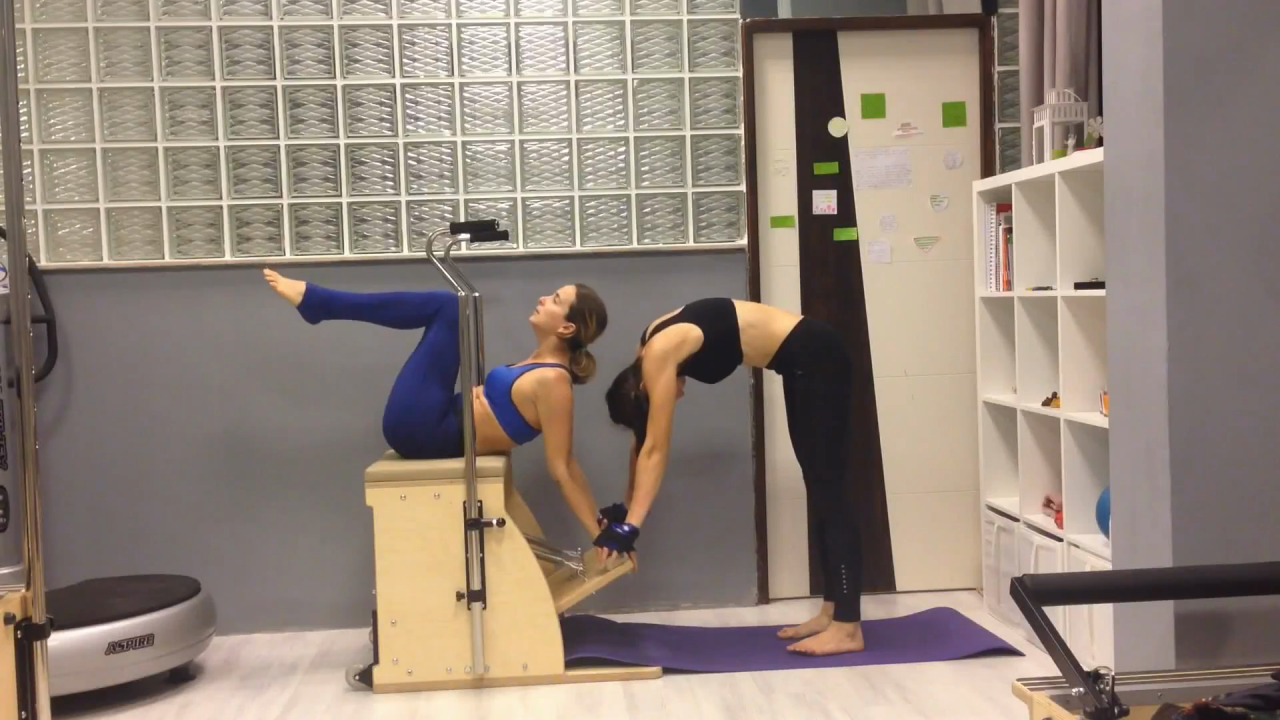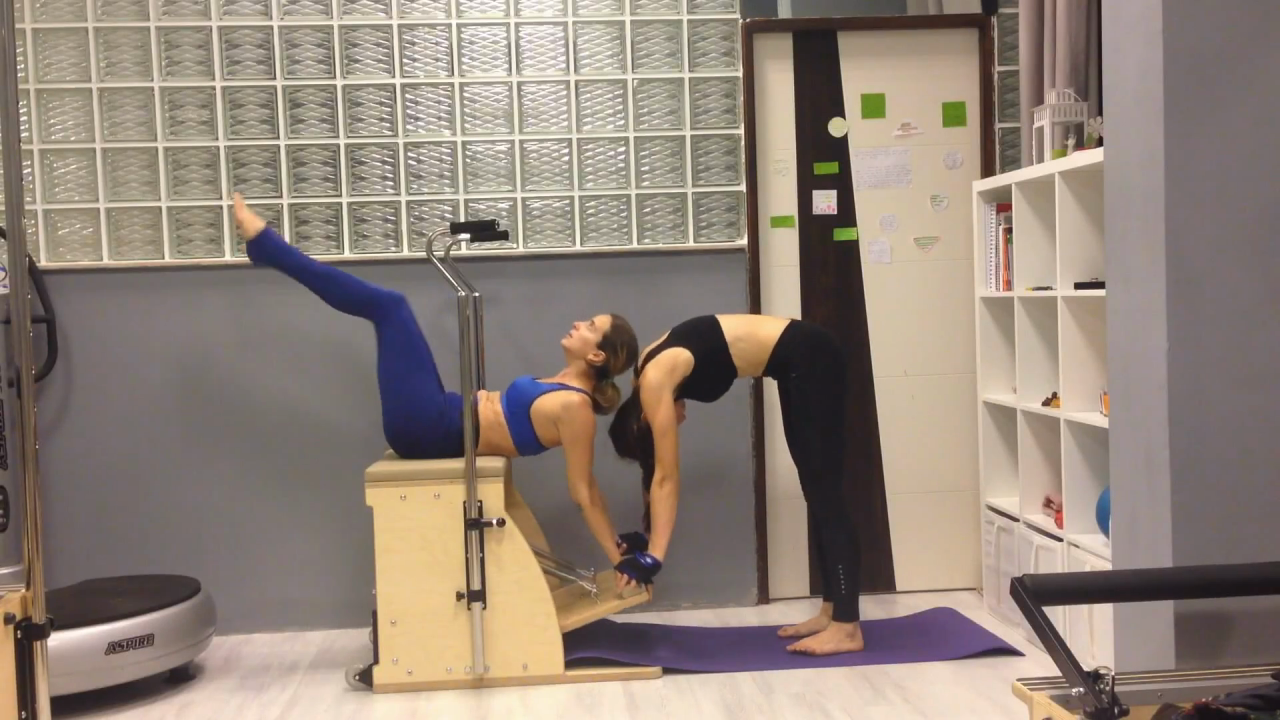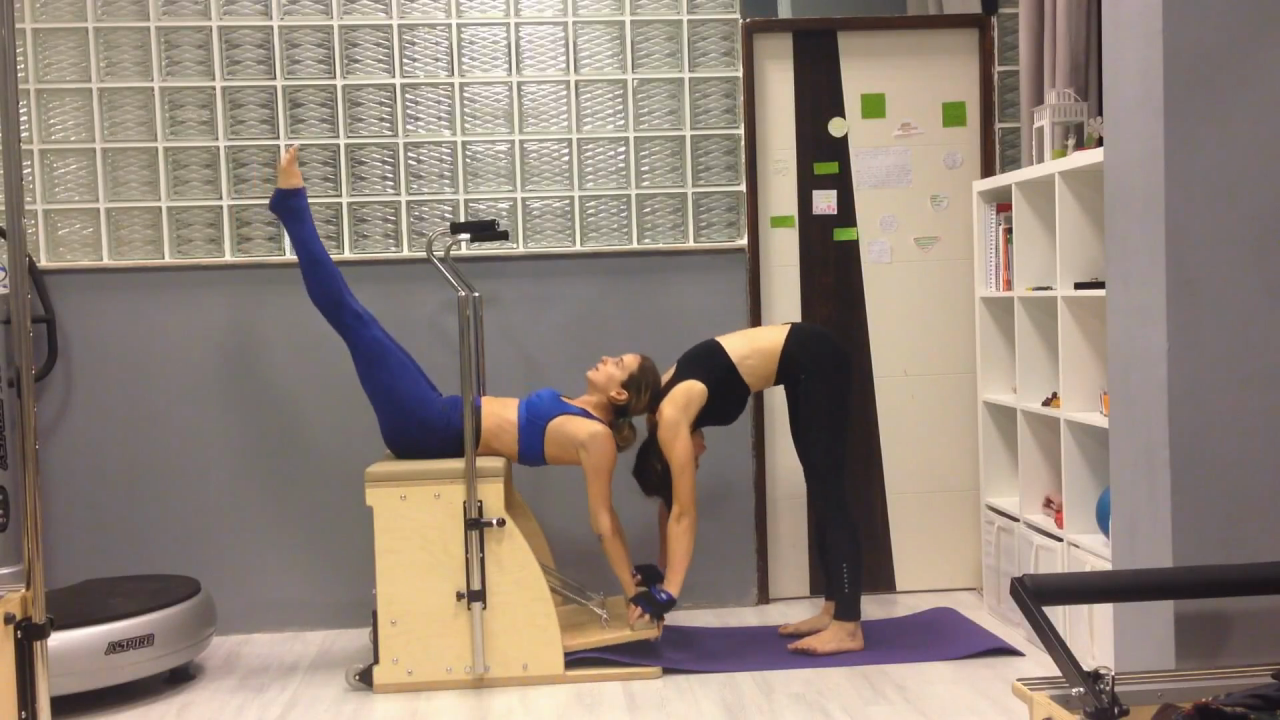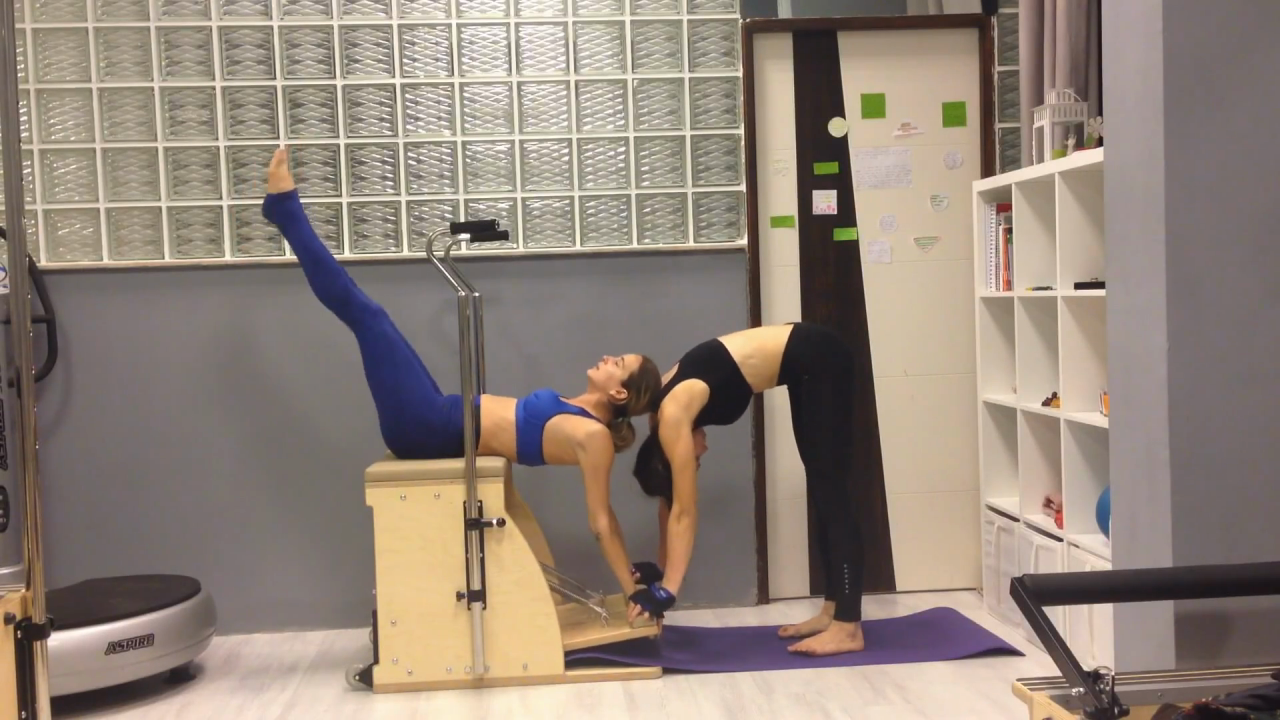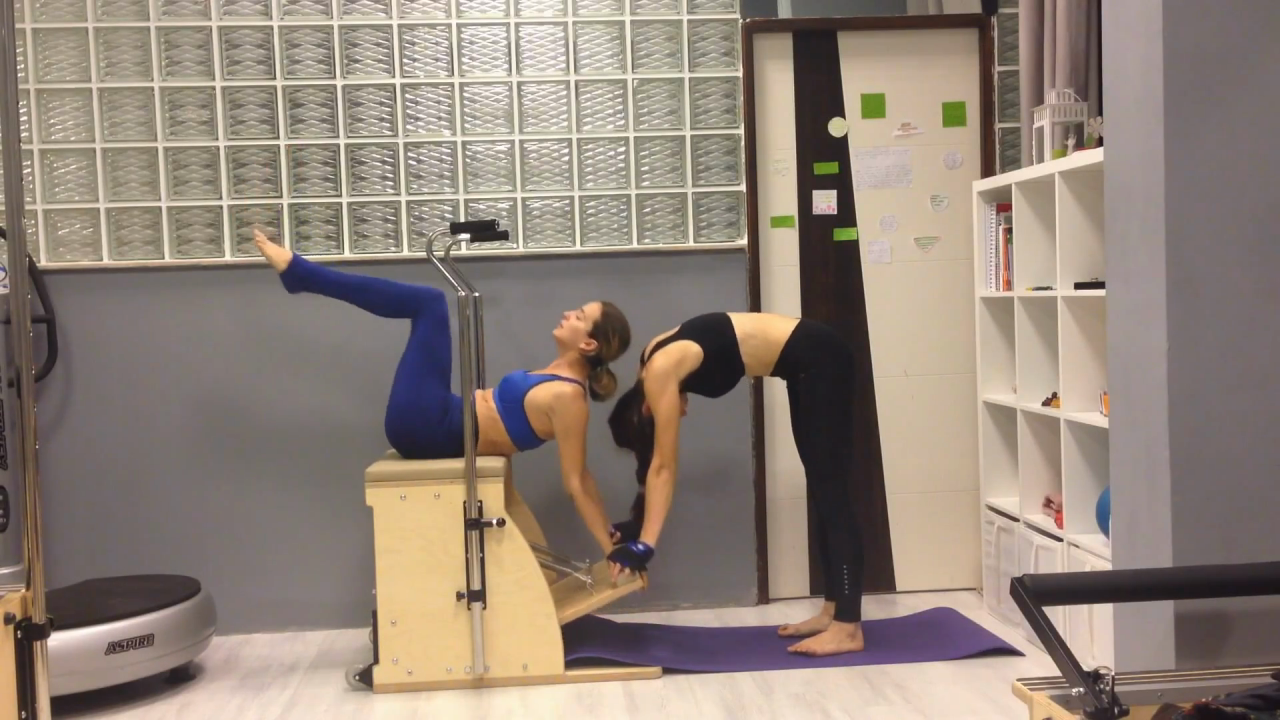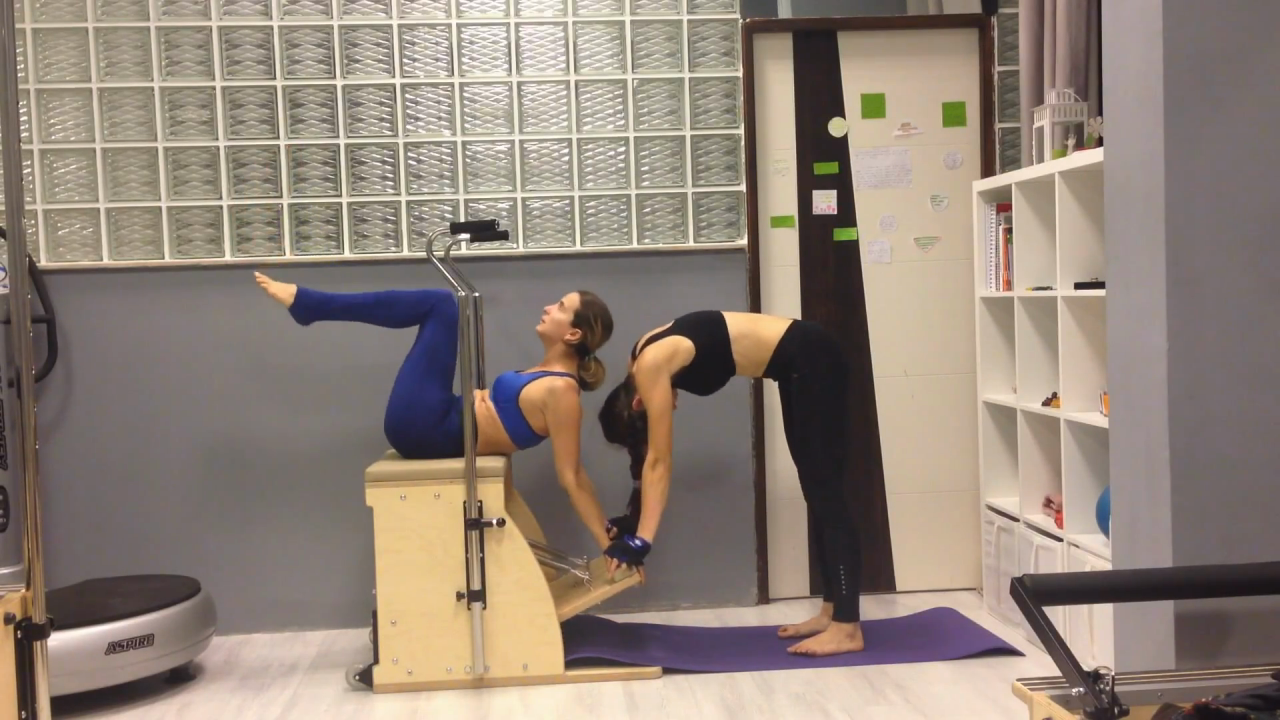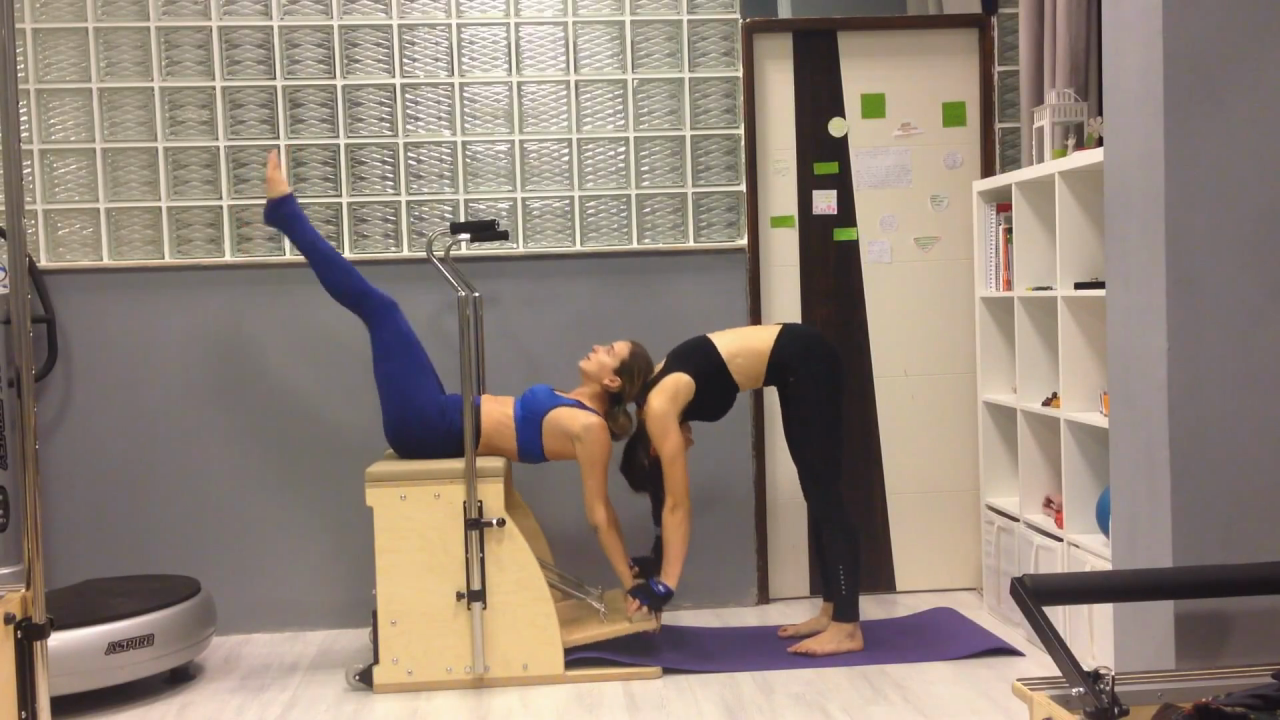
dt=0.5s
person 1, frame 1
left shoulder: (553, 382)
right shoulder: (542, 365)
left elbow: (563, 468)
left wrist: (600, 536)
left hip: (422, 431)
right hip: (433, 428)
left knee: (447, 307)
right knee: (444, 307)
left ankle: (313, 298)
right ankle: (314, 298)
person 1, frame 2
left shoulder: (574, 407)
right shoulder: (565, 389)
left elbow: (584, 493)
left wrist: (618, 560)
left hip: (428, 431)
right hip: (438, 421)
left knee: (391, 307)
right knee: (388, 306)
left ankle: (266, 242)
right ankle: (267, 244)
person 1, frame 3
left shoulder: (595, 437)
right shoulder: (582, 413)
left elbow: (604, 523)
left wrist: (635, 593)
left hip: (433, 432)
right hip: (442, 419)
left knee: (355, 322)
right knee: (357, 320)
left ankle: (293, 203)
person 1, frame 4
left shoulder: (594, 436)
right shoulder: (580, 414)
left elbow: (603, 522)
left wrist: (634, 590)
left hip: (428, 430)
right hip: (441, 422)
left knee: (367, 317)
right knee: (368, 316)
left ankle: (285, 205)
person 1, frame 5
left shoulder: (568, 398)
right shoulder: (560, 380)
left elbow: (577, 483)
left wrist: (613, 550)
left hip: (425, 430)
right hip: (437, 425)
left knee: (428, 304)
right knee: (430, 303)
left ankle: (297, 270)
right ankle: (298, 270)
person 1, frame 6
left shoulder: (561, 391)
right shoulder: (551, 374)
left elbow: (572, 477)
left wrist: (609, 544)
left hip: (425, 432)
right hip: (435, 428)
left knee: (440, 306)
right knee: (440, 304)
left ankle: (303, 300)
right ankle: (304, 300)
person 1, frame 7
left shoulder: (590, 428)
right shoulder: (576, 408)
left elbow: (600, 515)
left wrist: (633, 586)
left hip: (429, 430)
right hip: (441, 424)
left knee: (380, 311)
right knee: (380, 310)
left ankle: (285, 209)
person 2, frame 1
left shoulder: (660, 353)
right shoulder: (653, 347)
left elbow: (654, 449)
right elbow: (644, 440)
left wrist: (628, 525)
right wrist: (626, 510)
left hip: (817, 358)
right hip: (804, 361)
left knee: (828, 495)
right knee: (821, 493)
left ankle: (847, 629)
right ankle: (832, 613)
person 2, frame 2
left shoulder: (654, 382)
right shoulder: (649, 373)
left elbow: (666, 478)
right elbow: (657, 472)
left wrist: (652, 557)
right wrist: (645, 534)
left hip: (811, 359)
right hip: (799, 361)
left knee: (823, 493)
right knee: (816, 492)
left ankle: (847, 629)
right ankle: (832, 613)
person 2, frame 3
left shoulder: (671, 419)
right shoulder: (664, 410)
left elbow: (683, 514)
right elbow: (672, 506)
left wrist: (668, 593)
right wrist: (662, 571)
left hip: (817, 361)
right hip: (805, 364)
left knee: (827, 493)
right knee: (821, 492)
left ankle: (848, 627)
right ankle: (834, 611)
person 2, frame 4
left shoulder: (672, 416)
right shoulder: (667, 406)
left elbow: (684, 512)
right elbow: (671, 502)
left wrist: (665, 589)
right wrist: (661, 568)
left hip: (820, 362)
right hip: (808, 363)
left knee: (831, 494)
right knee: (822, 492)
left ankle: (848, 629)
right ankle: (834, 611)
person 2, frame 5
left shoulder: (660, 372)
right shoulder: (655, 363)
left elbow: (663, 467)
right elbow: (658, 463)
left wrist: (644, 545)
right wrist: (638, 526)
left hip: (820, 360)
right hip: (807, 363)
left knee: (830, 493)
right knee: (822, 492)
left ankle: (848, 628)
right ankle: (834, 612)
person 2, frame 6
left shoulder: (651, 366)
right shoulder: (645, 359)
left elbow: (659, 462)
right elbow: (652, 458)
left wrist: (641, 540)
right wrist: (634, 518)
left hip: (813, 360)
right hip: (800, 364)
left knee: (825, 493)
right knee: (817, 492)
left ankle: (847, 629)
right ankle: (832, 612)
person 2, frame 7
left shoulder: (659, 410)
right shoulder: (655, 402)
left elbow: (677, 505)
right elbow: (669, 503)
left wrist: (664, 584)
right wrist: (656, 562)
left hip: (808, 362)
right hip: (797, 363)
left knee: (823, 495)
right knee: (817, 494)
left ankle: (847, 628)
right ankle: (833, 612)
